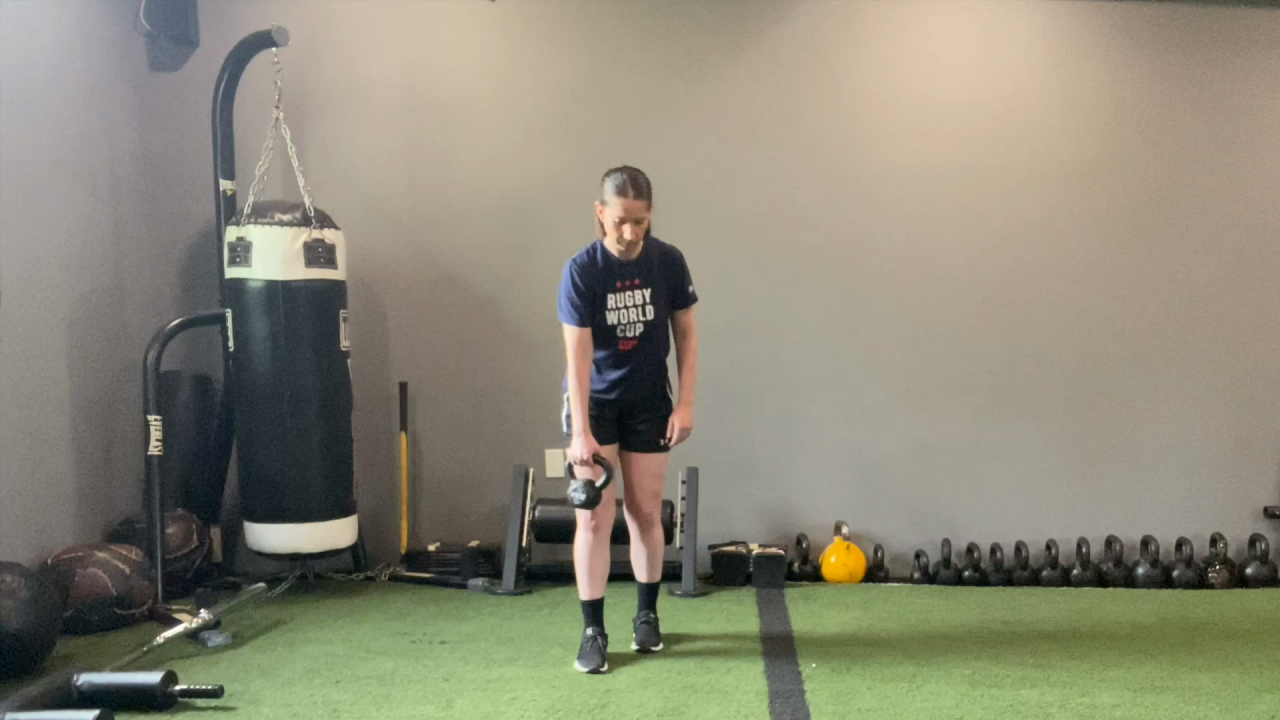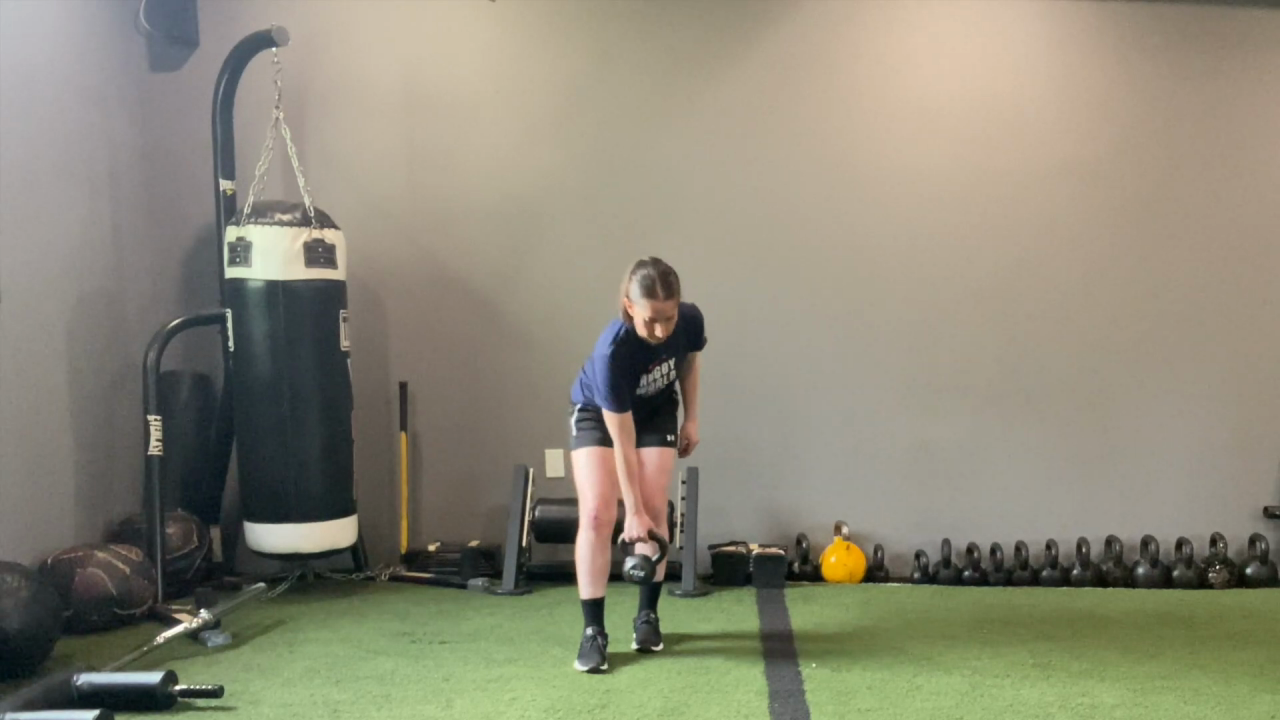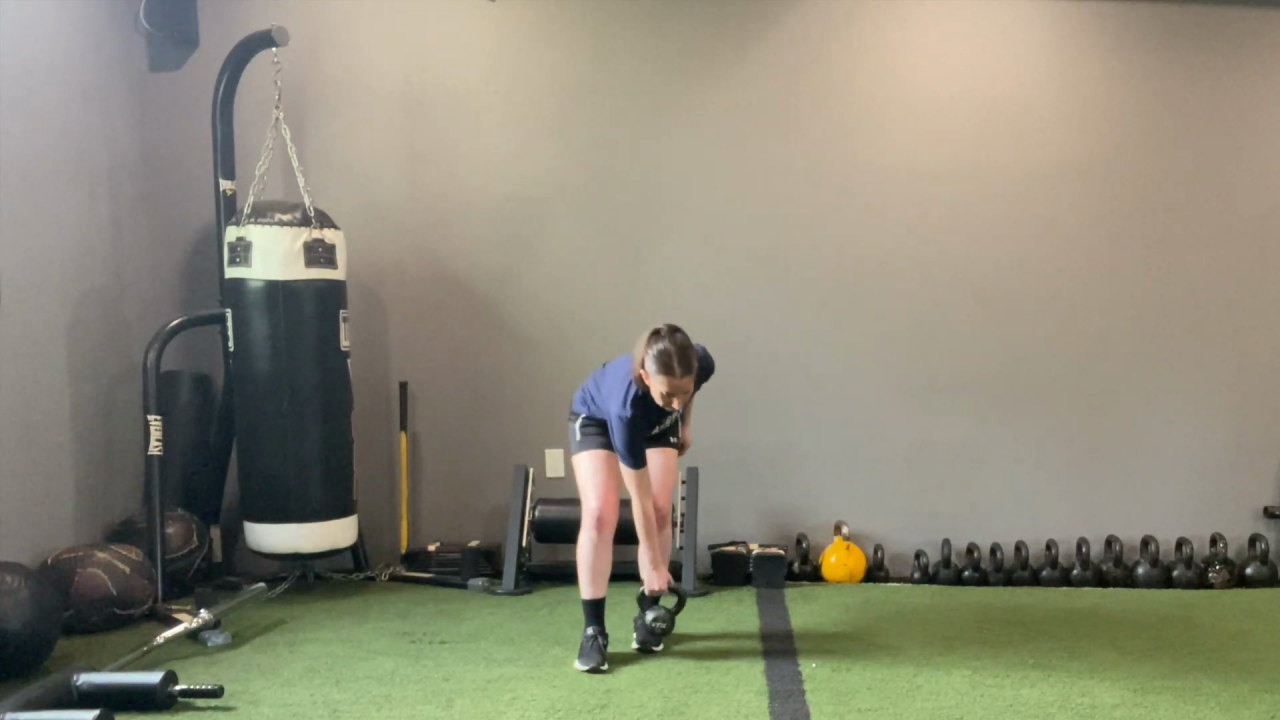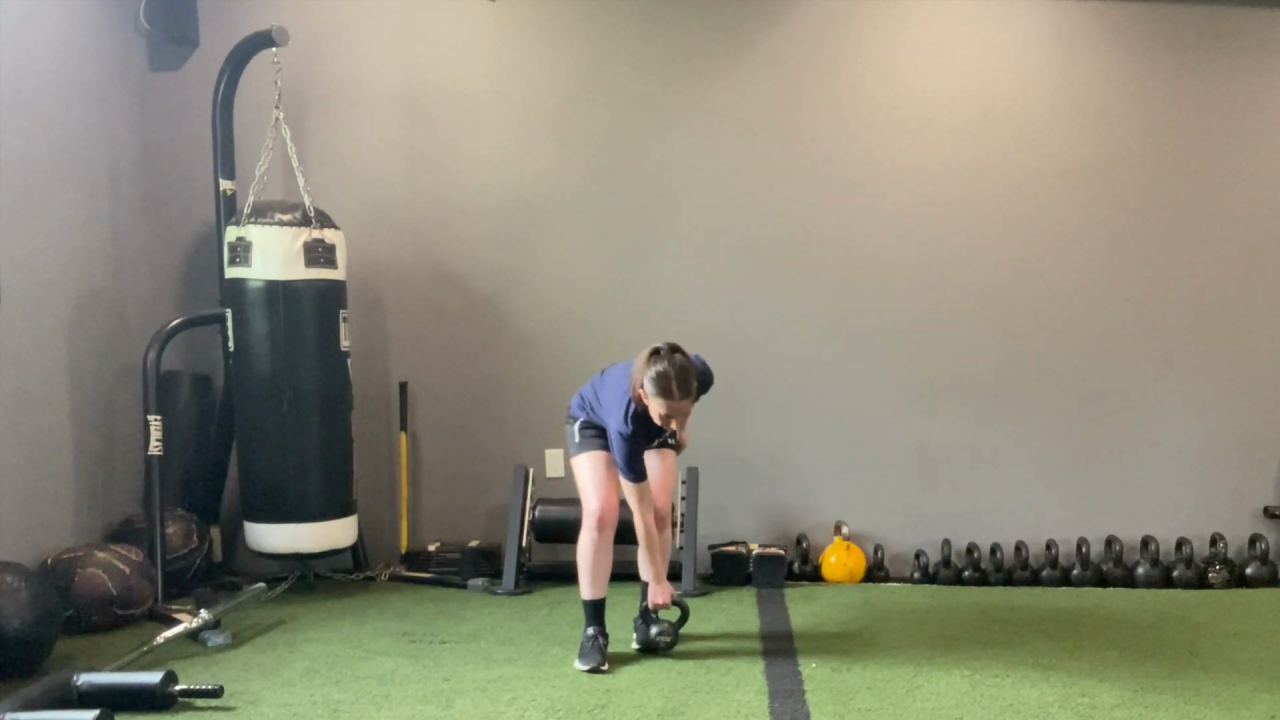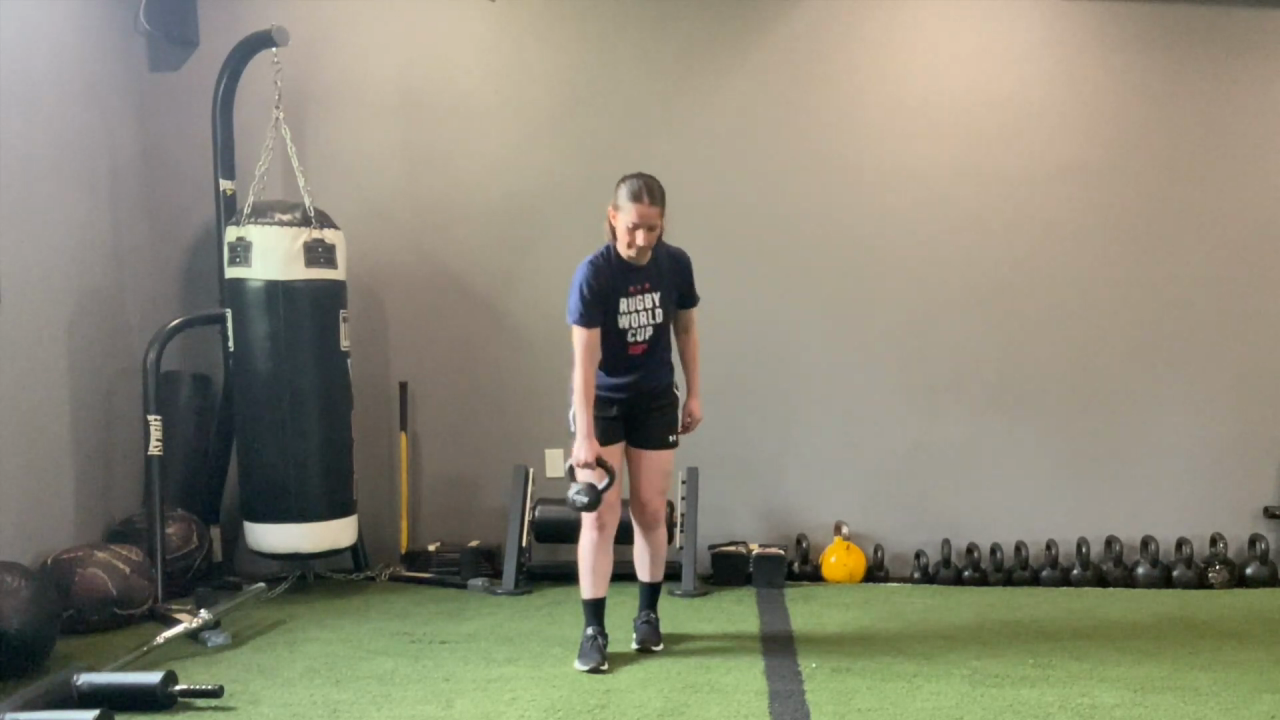
dt=1s
person 1, frame 1
left shoulder: (668, 262)
right shoulder: (581, 270)
left elbow: (685, 335)
right elbow: (577, 355)
left wrist: (685, 402)
right wrist: (580, 433)
left hip: (649, 403)
right hip: (594, 403)
left knee: (646, 513)
right knee: (594, 516)
left ankle: (647, 615)
right ankle: (593, 631)
person 1, frame 2
left shoulder: (691, 320)
right shoulder: (612, 350)
right elbow: (623, 444)
left wrist: (691, 419)
right wrist: (633, 511)
left hip: (656, 412)
right hip: (596, 413)
left knee: (655, 510)
right knee: (597, 514)
left ankle: (647, 615)
right ankle: (593, 631)
person 1, frame 3
left shoulder: (702, 364)
right shoulder: (627, 404)
right elbow: (640, 499)
left wrist: (685, 426)
right wrist: (654, 565)
left hip: (657, 426)
right hip: (595, 420)
left knee: (662, 508)
right knee: (600, 513)
left ankle: (648, 615)
right ankle: (593, 631)
person 1, frame 4
left shoulder: (699, 376)
right shoulder: (627, 421)
right elbow: (641, 514)
left wrist: (680, 429)
right wrist: (658, 580)
left hip: (651, 429)
right hip: (592, 422)
left knee: (662, 510)
right knee: (600, 513)
right ankle: (594, 631)
person 1, frame 5
left shoulder: (676, 264)
right shoulder: (594, 273)
left elbow: (685, 329)
right elbow: (585, 360)
left wrist: (693, 393)
right wrist: (584, 437)
left hip: (655, 400)
right hip: (602, 401)
left knee: (651, 512)
right knee: (599, 515)
left ankle: (648, 615)
right ankle: (593, 631)
